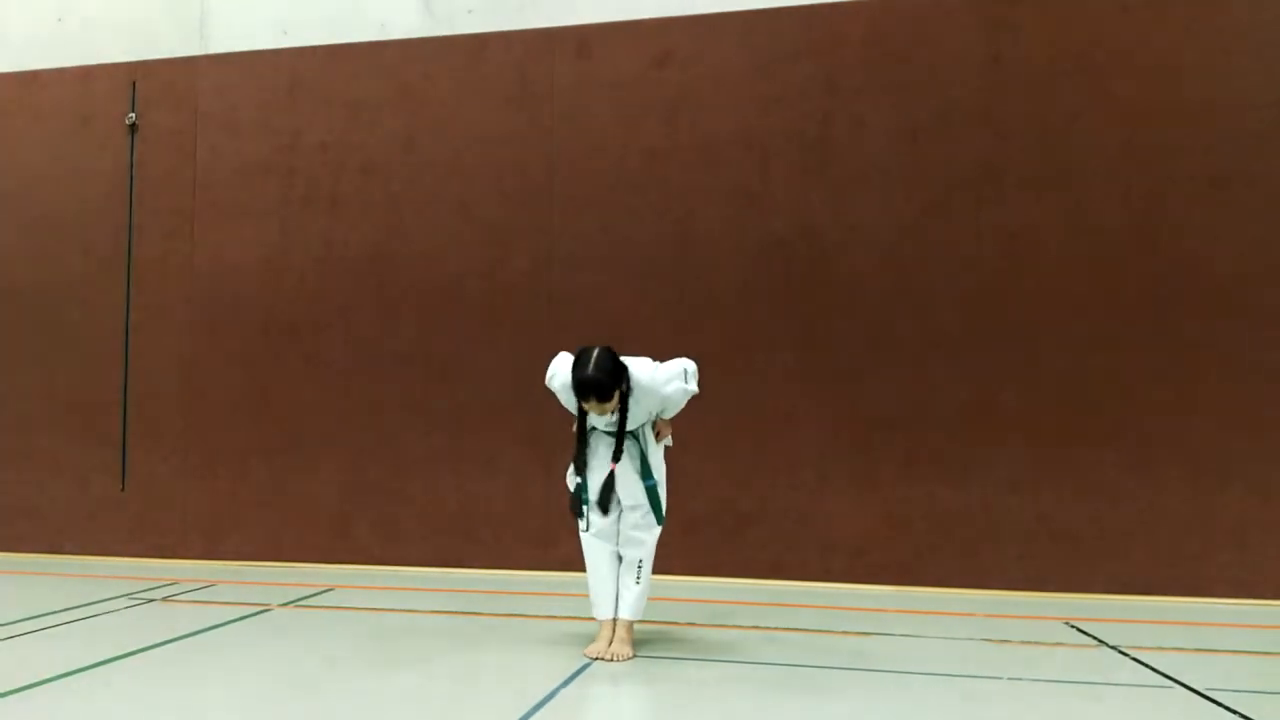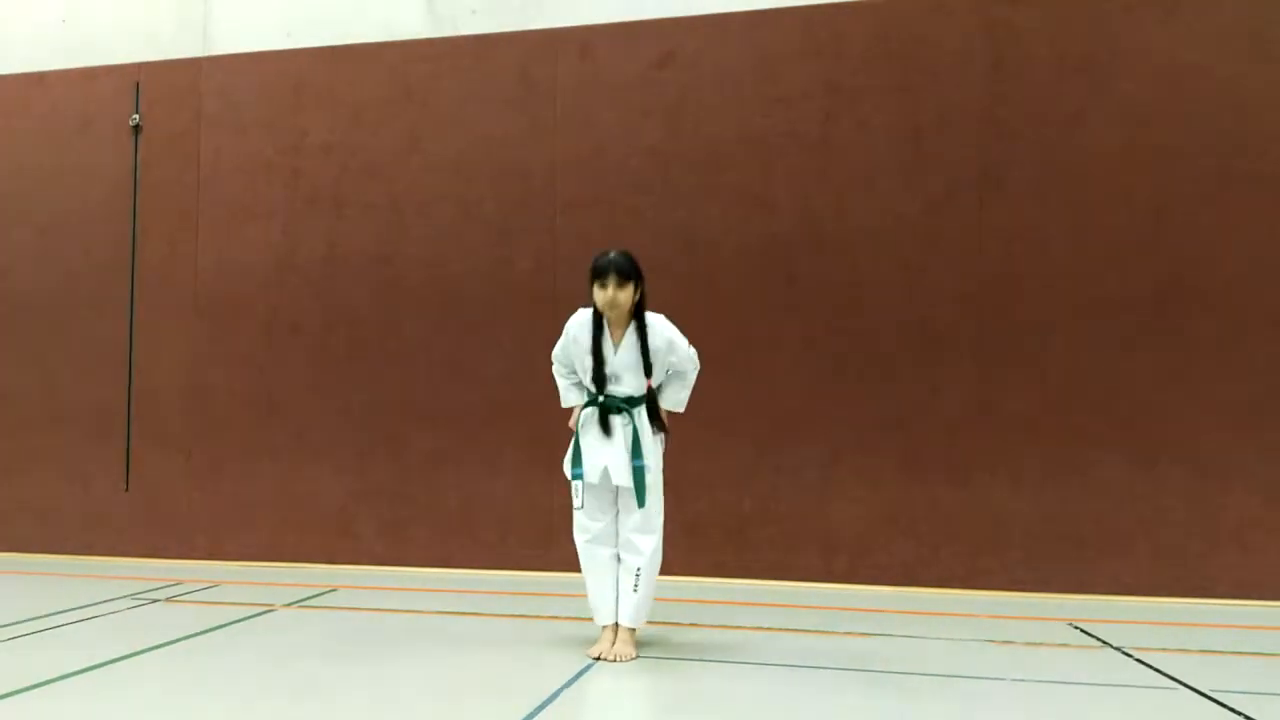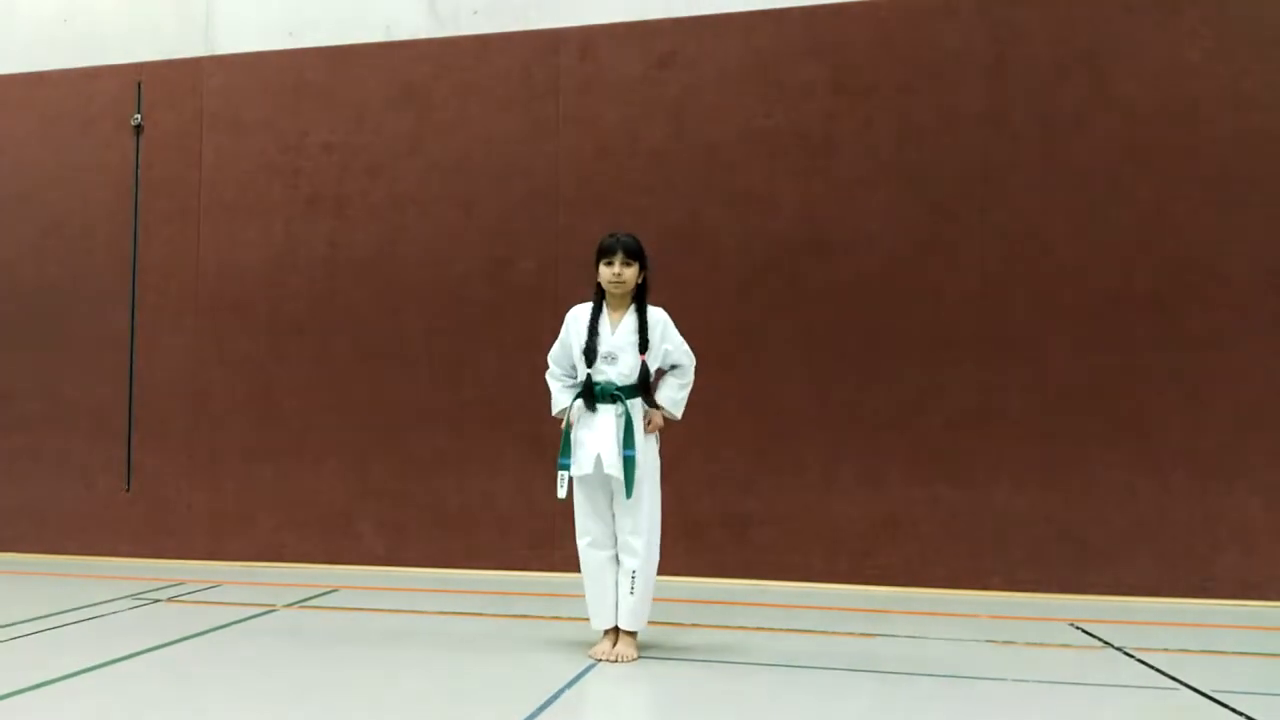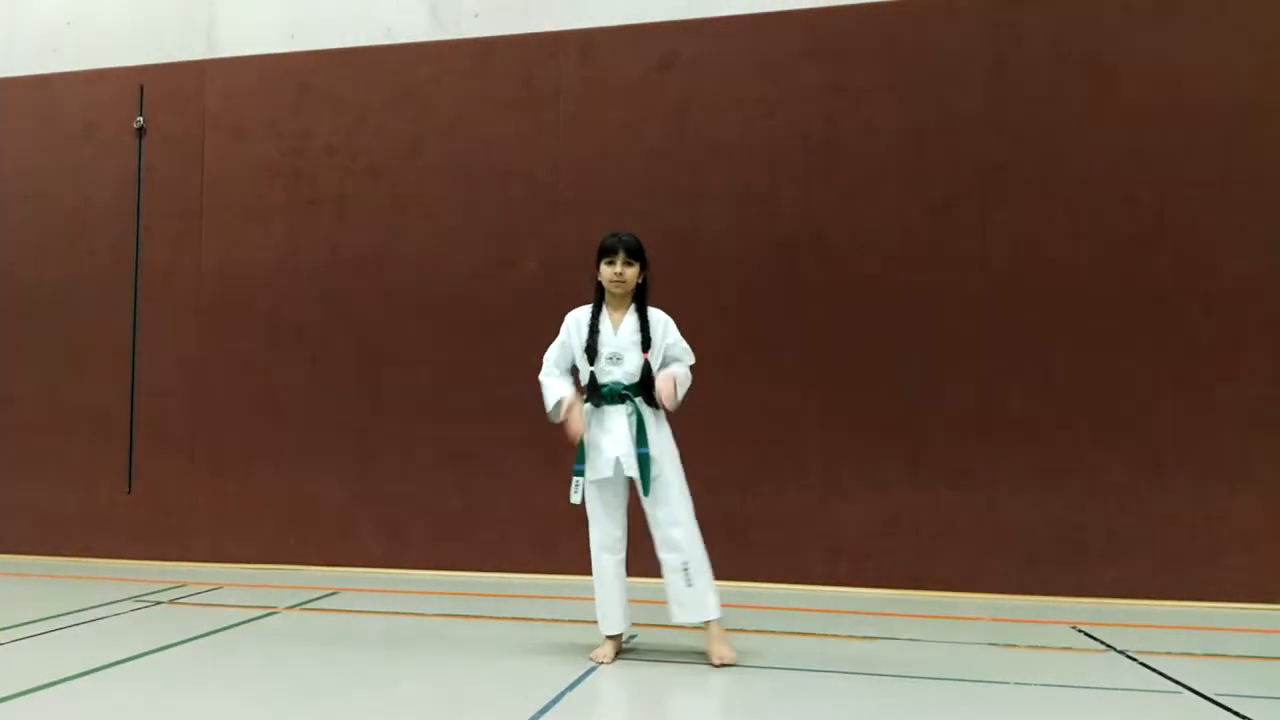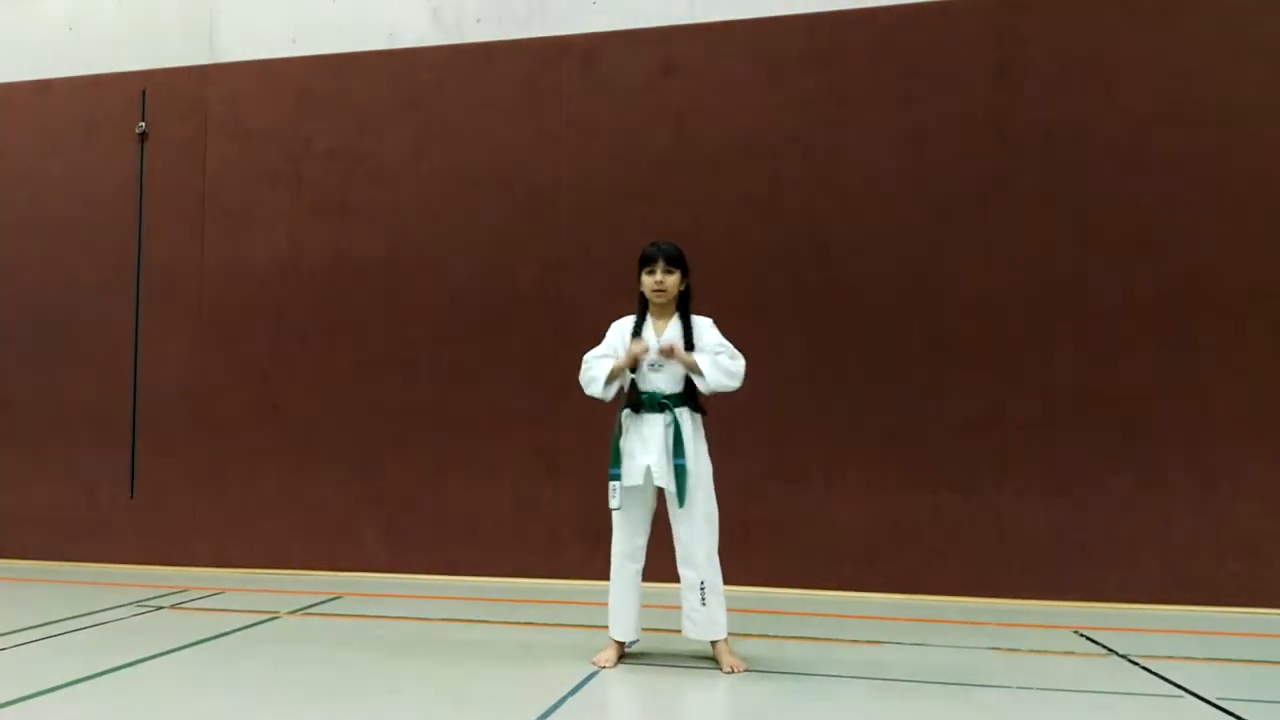
dt=0.5s
person 1, frame 1
left shoulder: (650, 382)
right shoulder: (563, 376)
left elbow: (688, 372)
left wrist: (664, 417)
right wrist: (584, 418)
left hip: (640, 448)
right hip: (596, 448)
left knee: (638, 533)
right knee: (597, 531)
left ankle: (624, 629)
right ankle: (606, 626)
person 1, frame 2
left shoulder: (658, 330)
right shoulder: (579, 326)
left elbow: (686, 367)
right elbow: (563, 366)
left wrist: (665, 407)
right wrist: (575, 405)
left hip: (638, 438)
right hip: (594, 434)
left knee: (639, 534)
right knee: (593, 532)
left ankle: (627, 629)
right ankle: (607, 627)
person 1, frame 3
left shoulder: (656, 320)
right shoulder: (578, 318)
left elbow: (682, 366)
right elbow: (558, 369)
left wrist: (662, 408)
right wrist: (566, 410)
left hip: (633, 432)
right hip: (588, 431)
left knee: (637, 533)
right knee: (594, 534)
left ankle: (629, 630)
right ankle: (608, 628)
person 1, frame 4
left shoulder: (657, 320)
right shoulder: (578, 320)
left elbow: (681, 364)
right elbow: (551, 369)
left wrist: (671, 380)
right wrist: (567, 402)
left hip: (647, 430)
right hip: (599, 431)
left knee: (676, 527)
right knee: (605, 536)
left ankle: (713, 627)
right ankle: (612, 633)
person 1, frame 5
left shoulder: (701, 327)
right shoulder: (623, 328)
left elbow: (733, 371)
right elbow: (589, 376)
left wrist: (685, 358)
right wrist: (624, 362)
left hip: (683, 439)
right hip: (636, 438)
left knee: (697, 543)
right knee: (627, 542)
left ankle: (717, 640)
right ankle: (618, 637)
